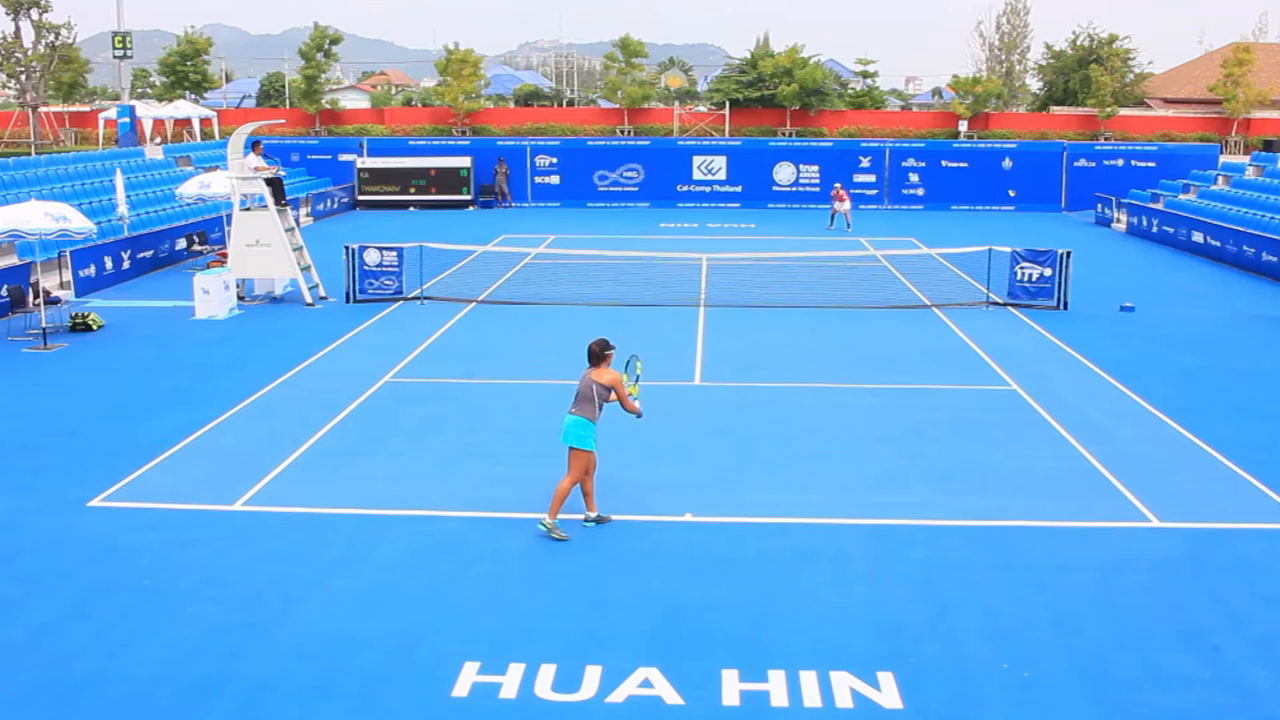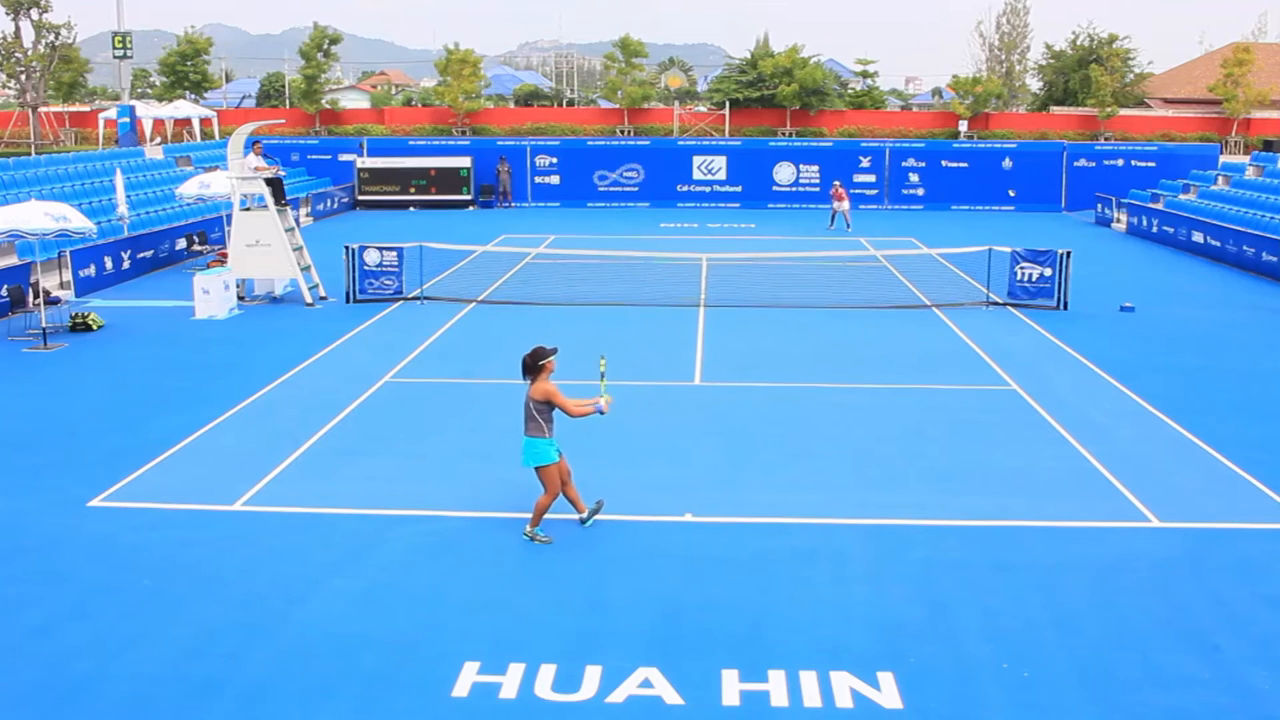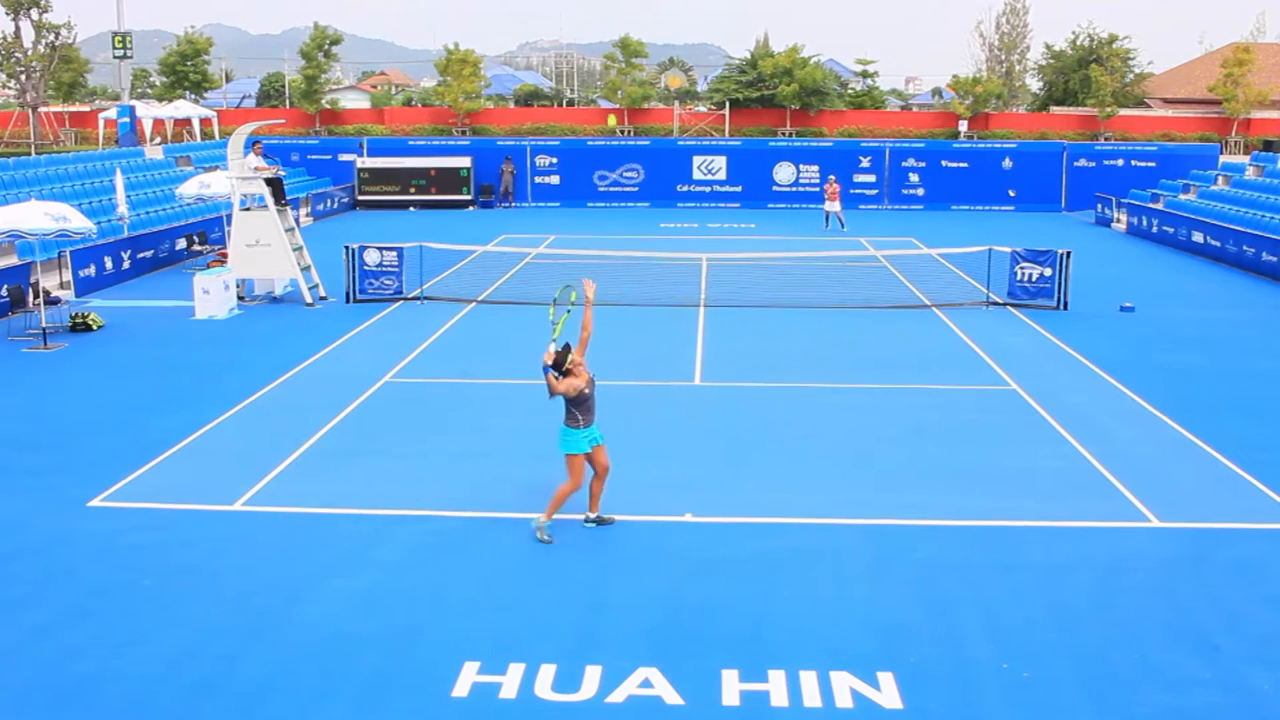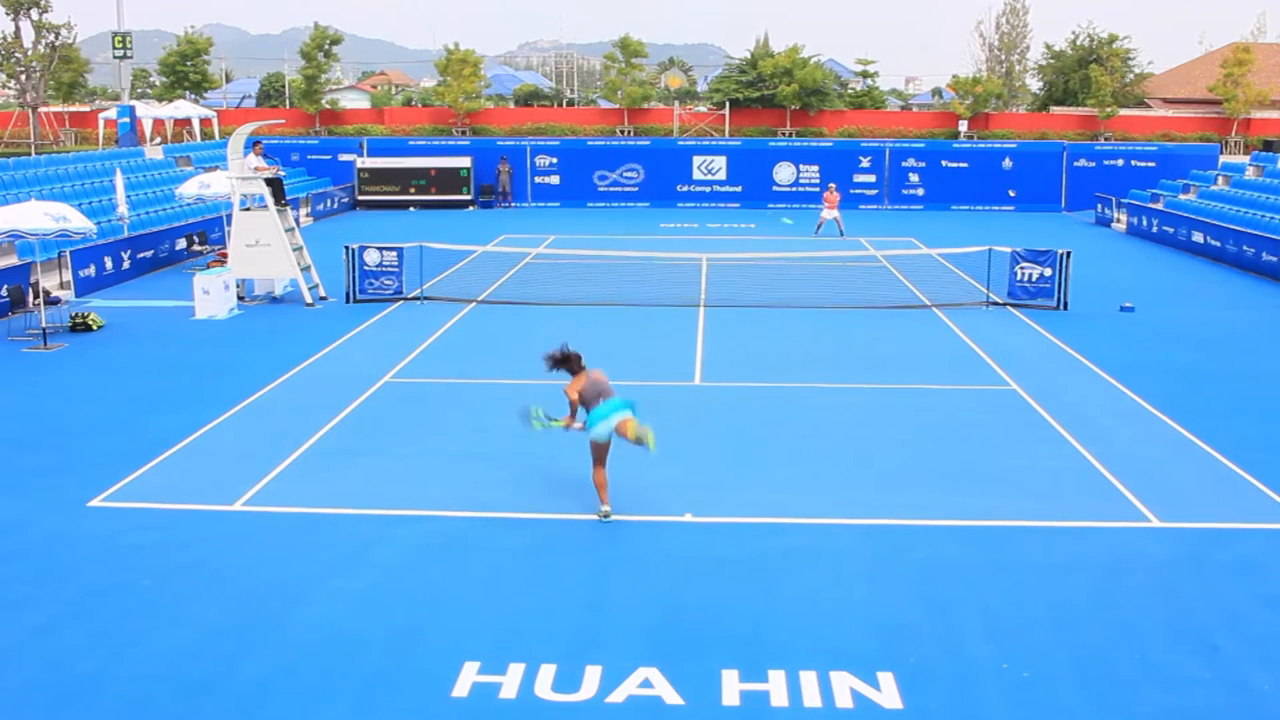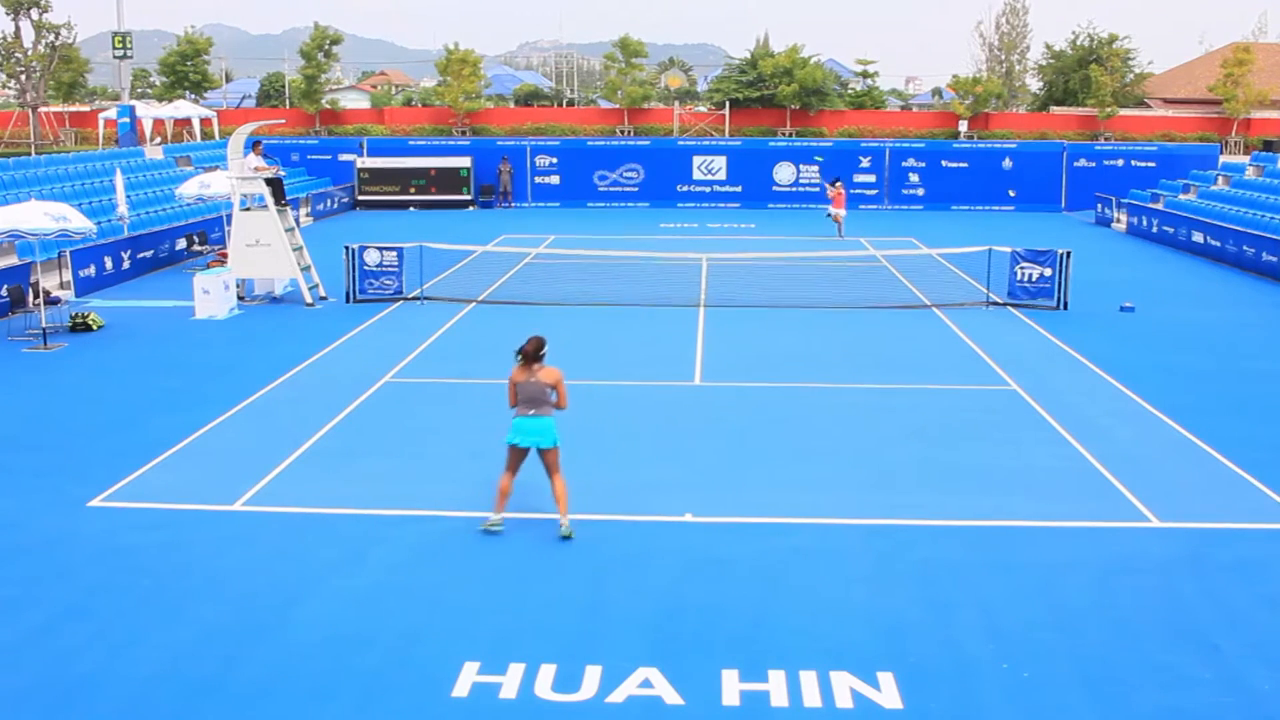
dt=1s
person 1, frame 1
left shoulder: (589, 373)
right shoulder: (612, 375)
right elbow: (626, 406)
left wrist: (622, 393)
right wrist: (638, 411)
left hip: (577, 423)
right hip: (582, 426)
left knee: (589, 470)
right knee: (573, 477)
left ankle: (591, 514)
right ankle: (550, 520)
person 1, frame 2
left shoulder: (543, 384)
right shoulder: (546, 388)
left elbow: (567, 403)
right elbow: (572, 412)
left wrist: (594, 401)
right wrist: (598, 408)
left hip: (546, 442)
right hip: (539, 444)
left knee: (566, 478)
right knee: (553, 491)
left ankle: (584, 514)
right ankle: (531, 529)
person 1, frame 3
left shoulder: (580, 364)
right shoulder: (568, 383)
left elbow: (585, 332)
right elbow: (554, 389)
left wrist: (588, 302)
right wrist: (547, 367)
left hip: (589, 430)
right hip: (575, 434)
left knee: (603, 468)
right knee: (575, 482)
left ankle: (592, 515)
right ankle: (543, 521)
person 1, frame 4
left shoulder: (570, 387)
right shoulder: (598, 374)
left elbow: (574, 399)
left wrist: (571, 418)
right wrist: (587, 423)
left hip: (599, 416)
right hip: (617, 408)
left knee: (599, 466)
right knee: (635, 437)
left ankle: (605, 508)
right ankle: (641, 433)
person 1, frame 5
left shoulder: (516, 373)
right shoulder: (554, 373)
left elbow: (512, 404)
right elbow: (562, 405)
left hip: (521, 425)
right hip: (544, 425)
left knee: (510, 473)
right knee: (555, 475)
left ankle: (496, 518)
right ankle: (564, 522)
